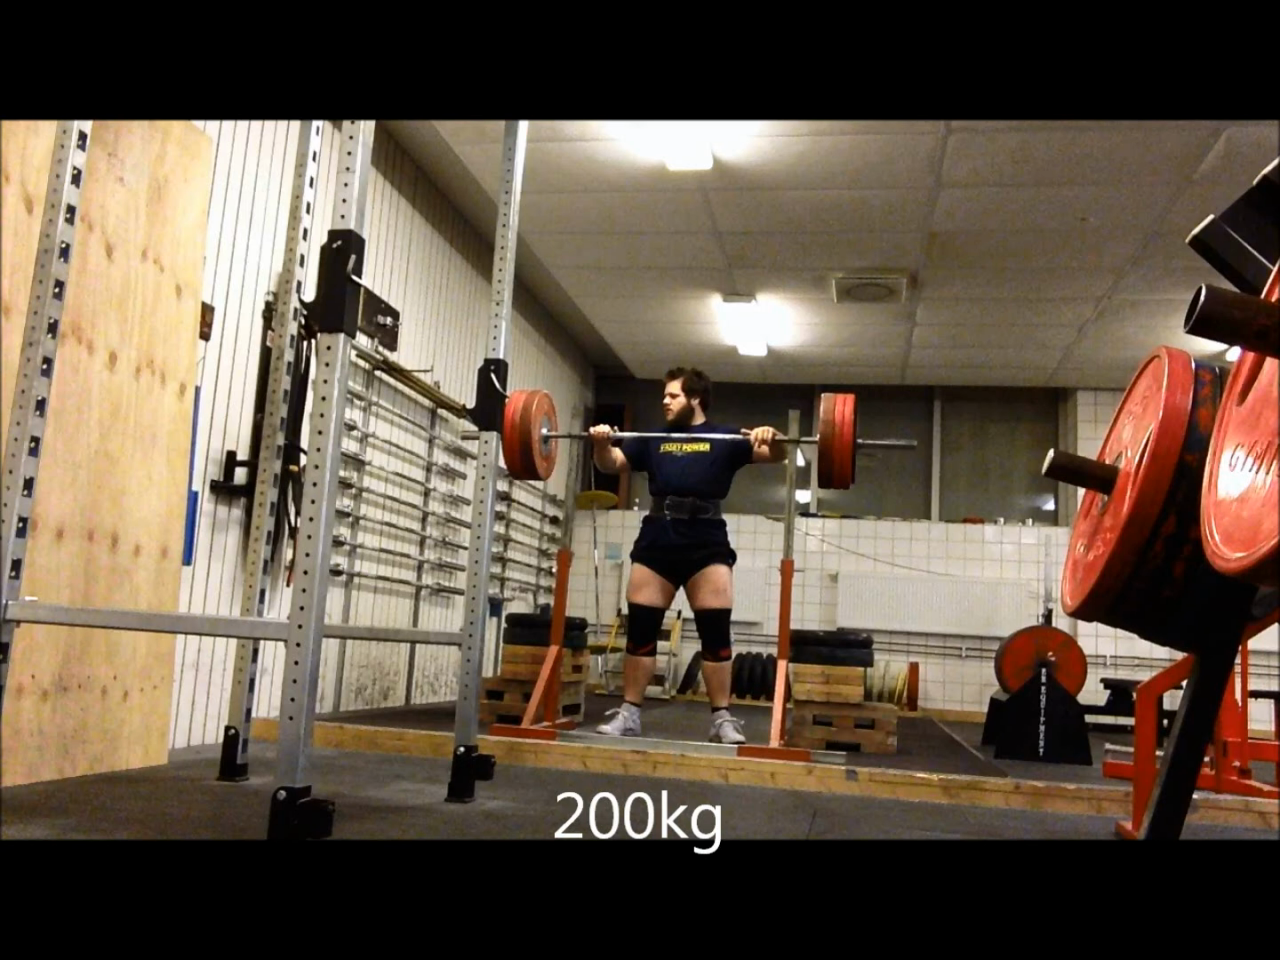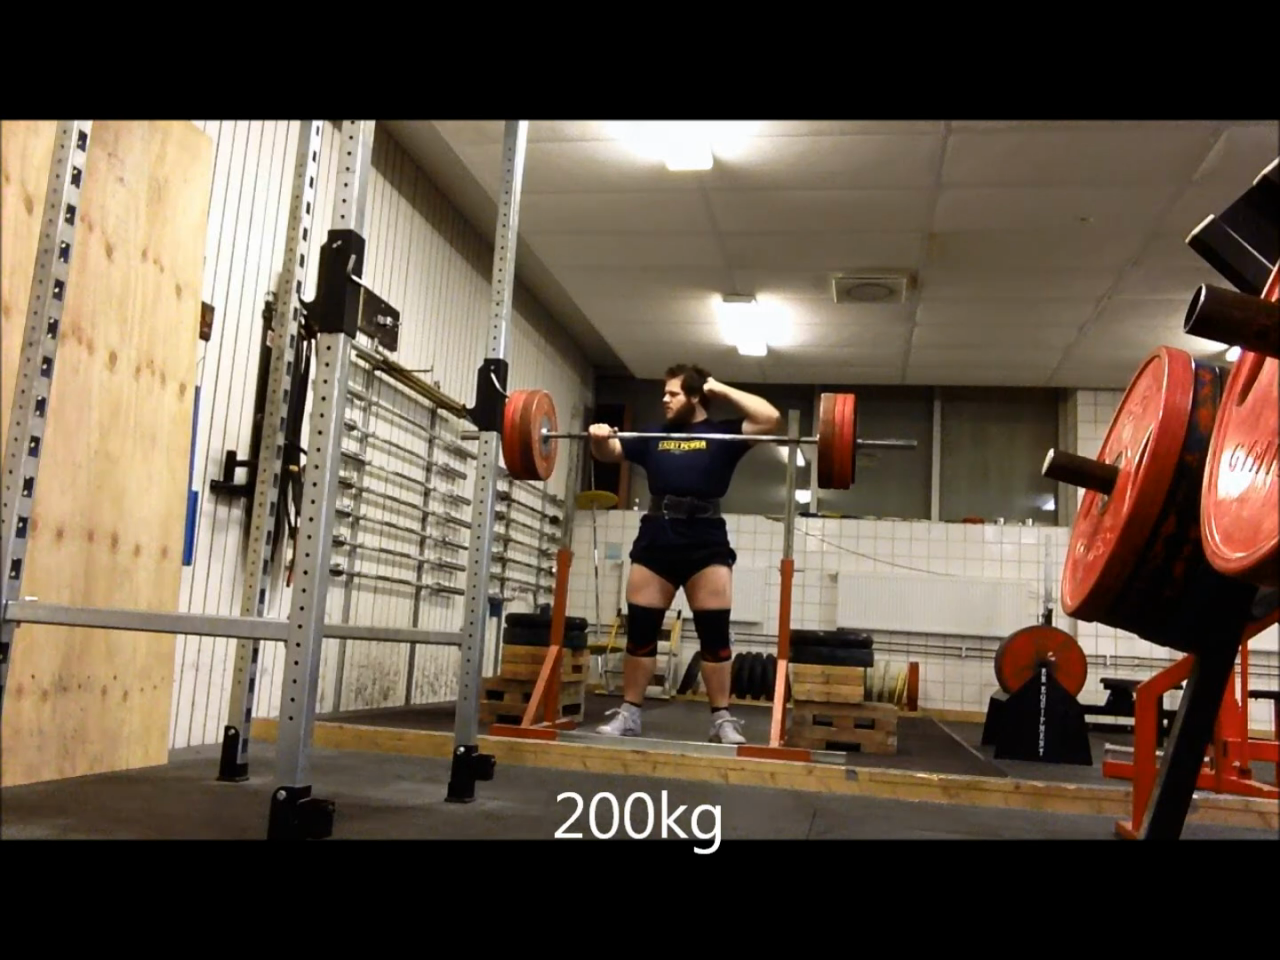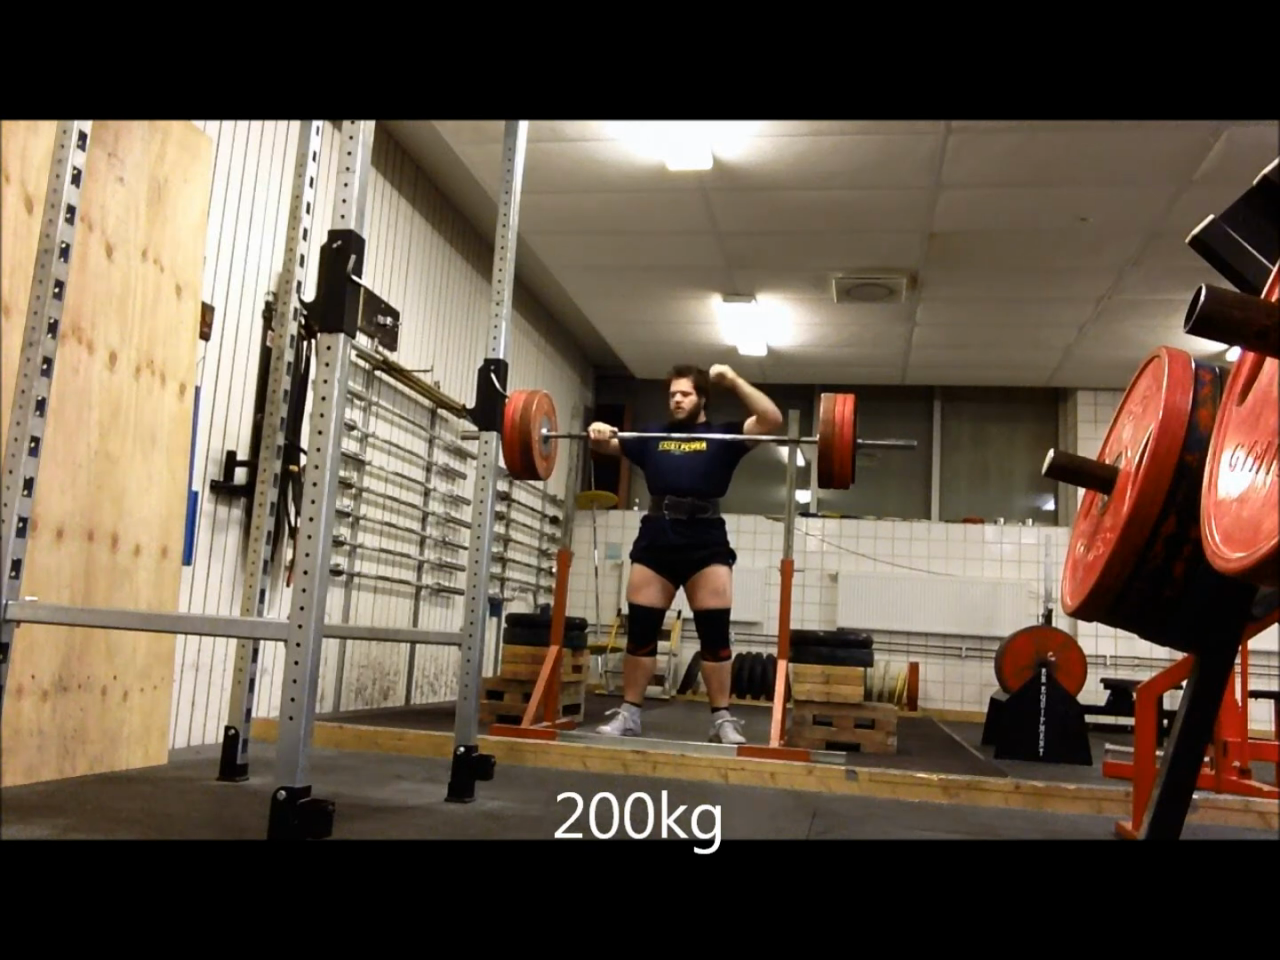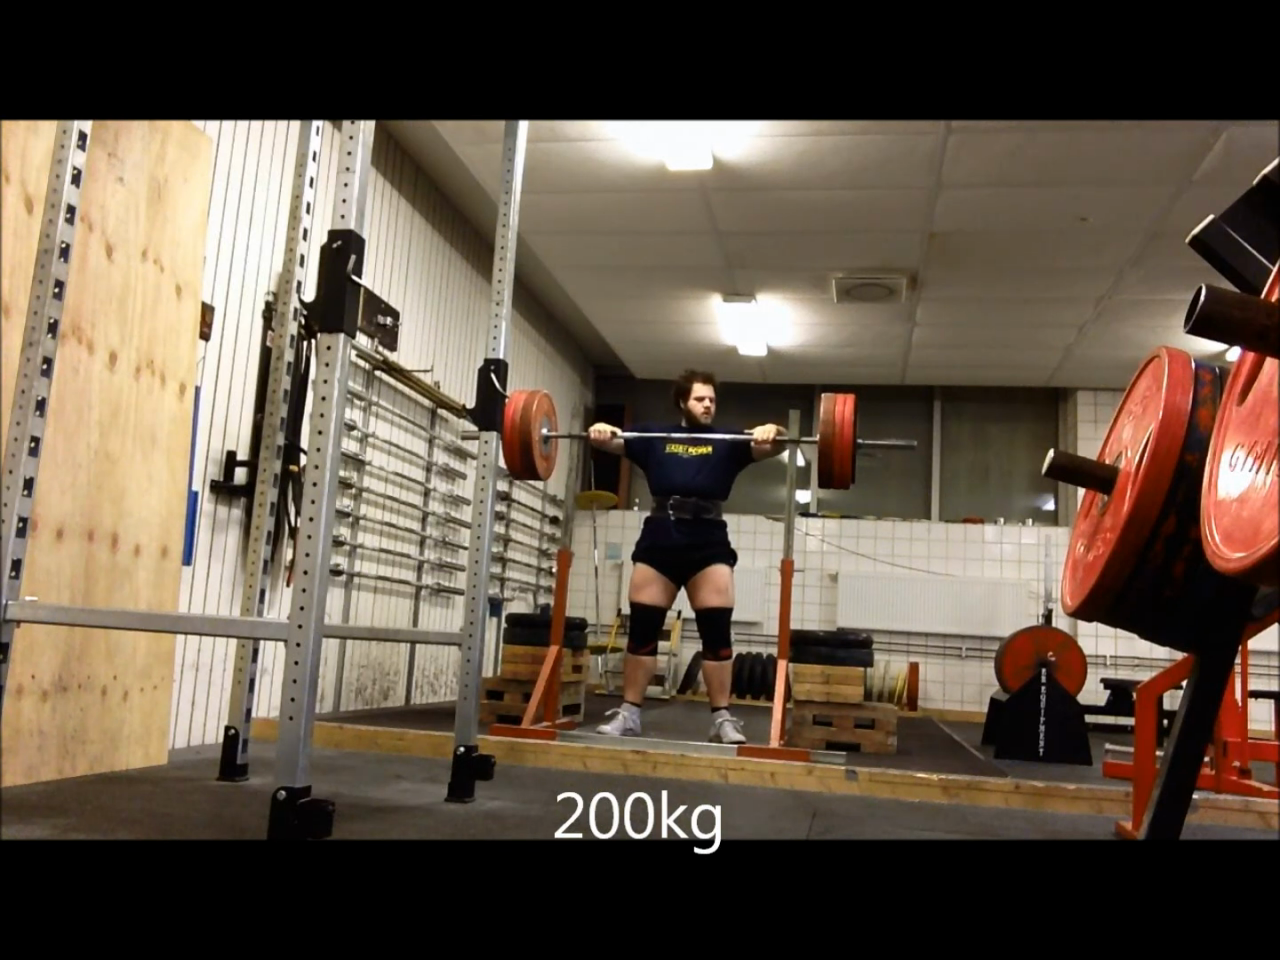
dt=0.7s
person 1, frame 1
left shoulder: (725, 439)
right shoulder: (652, 440)
left elbow: (775, 455)
right elbow: (609, 464)
left wrist: (771, 438)
right wrist: (601, 442)
left hip: (706, 543)
right hip: (656, 539)
left knee: (715, 631)
right knee: (640, 629)
left ankle: (722, 718)
right ankle: (628, 713)
person 1, frame 2
left shoulder: (723, 433)
right shoulder: (652, 437)
left elbow: (771, 419)
right elbow: (607, 452)
left wrist: (722, 390)
right wrist: (599, 436)
left hip: (705, 542)
right hip: (656, 538)
left knee: (714, 632)
right knee: (640, 630)
left ankle: (722, 719)
right ankle: (629, 714)
person 1, frame 3
left shoulder: (723, 435)
right shoulder: (651, 437)
left elbow: (772, 421)
right elbow: (605, 442)
left wrist: (734, 381)
right wrist: (599, 430)
left hip: (705, 542)
right hip: (656, 538)
left knee: (715, 632)
right knee: (640, 630)
left ankle: (722, 719)
right ankle: (629, 714)
person 1, frame 4
left shoulder: (728, 443)
right shoulder: (654, 437)
left elbow: (776, 446)
right elbow: (610, 442)
left wrist: (772, 431)
right wrist: (600, 430)
left hip: (708, 542)
right hip: (659, 538)
left knee: (716, 631)
right knee: (641, 629)
left ankle: (721, 718)
right ankle: (629, 714)
